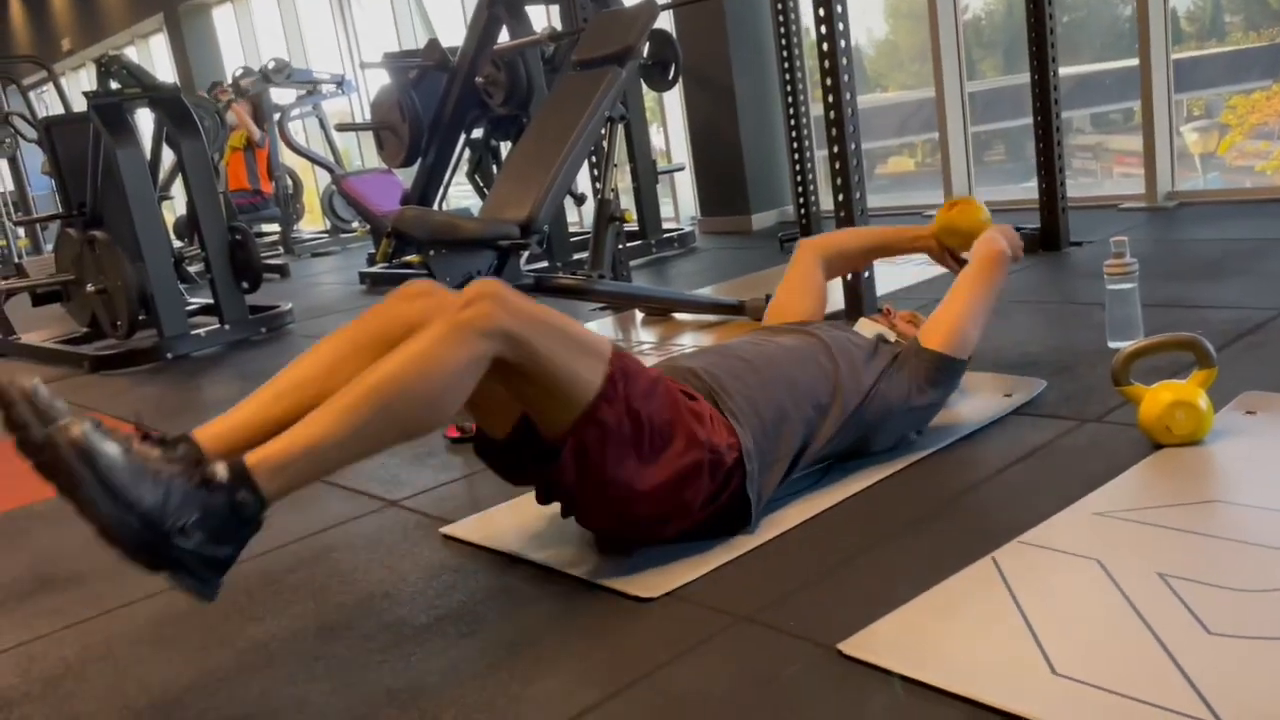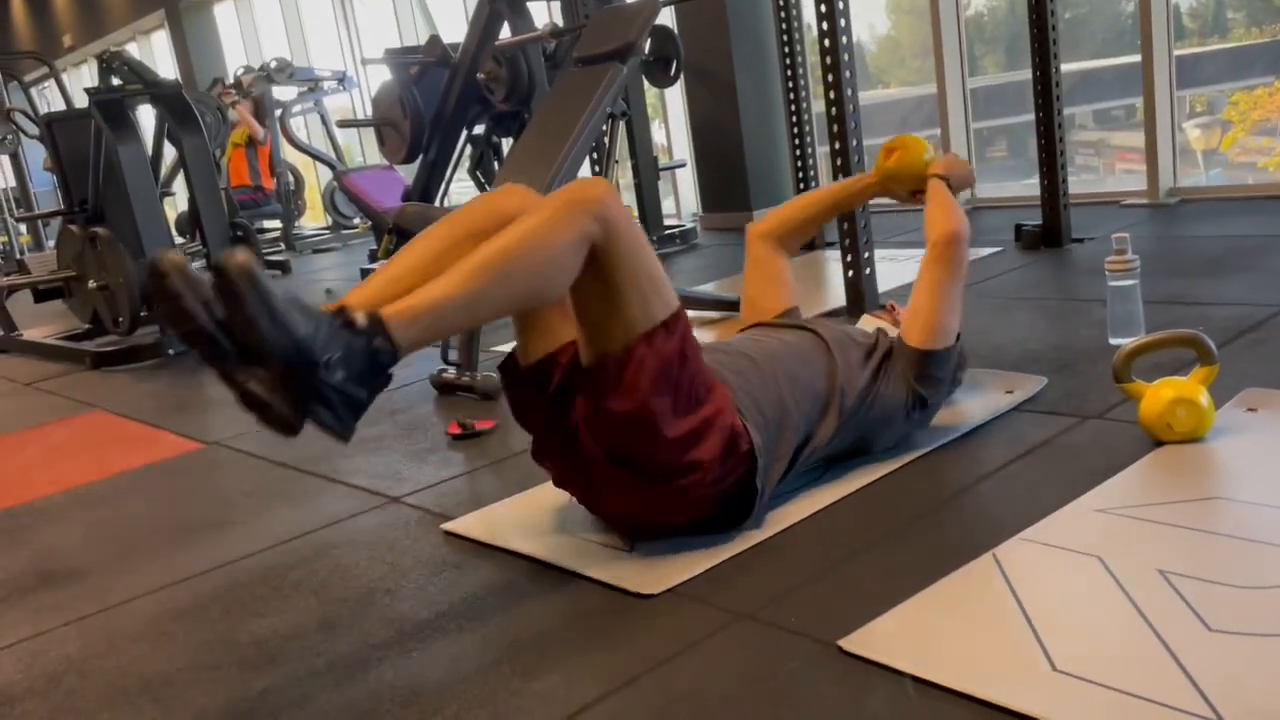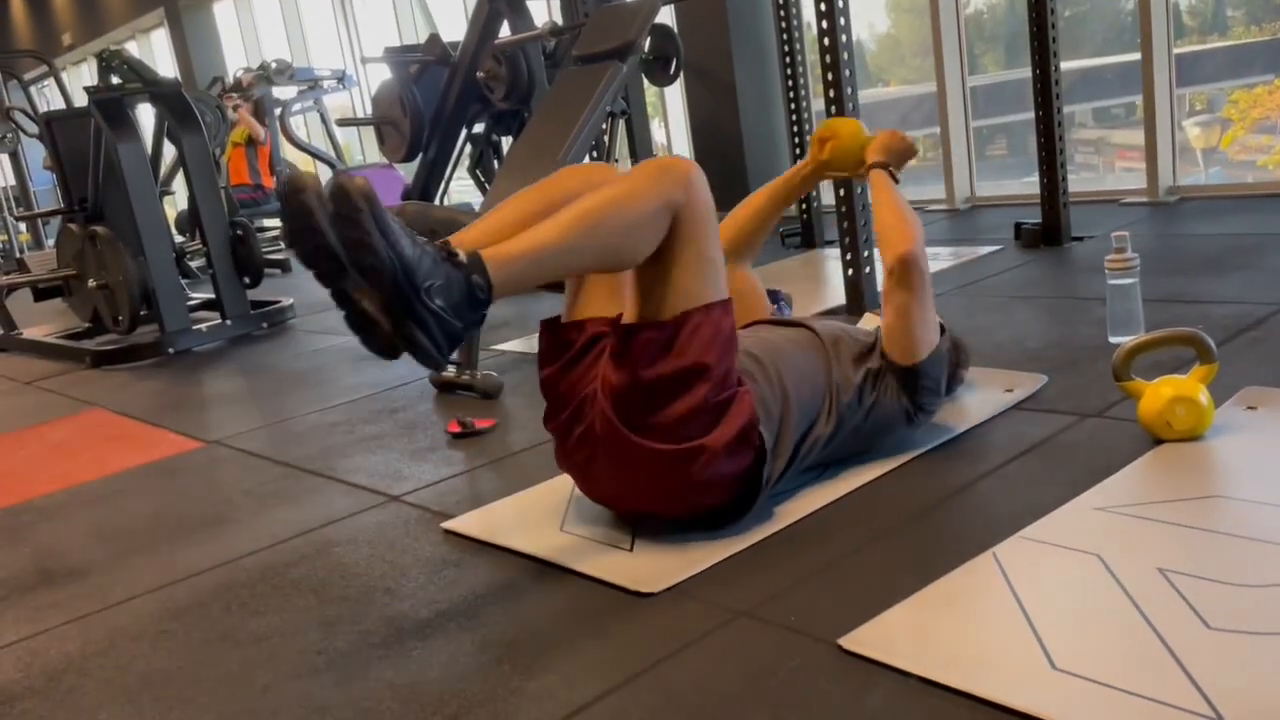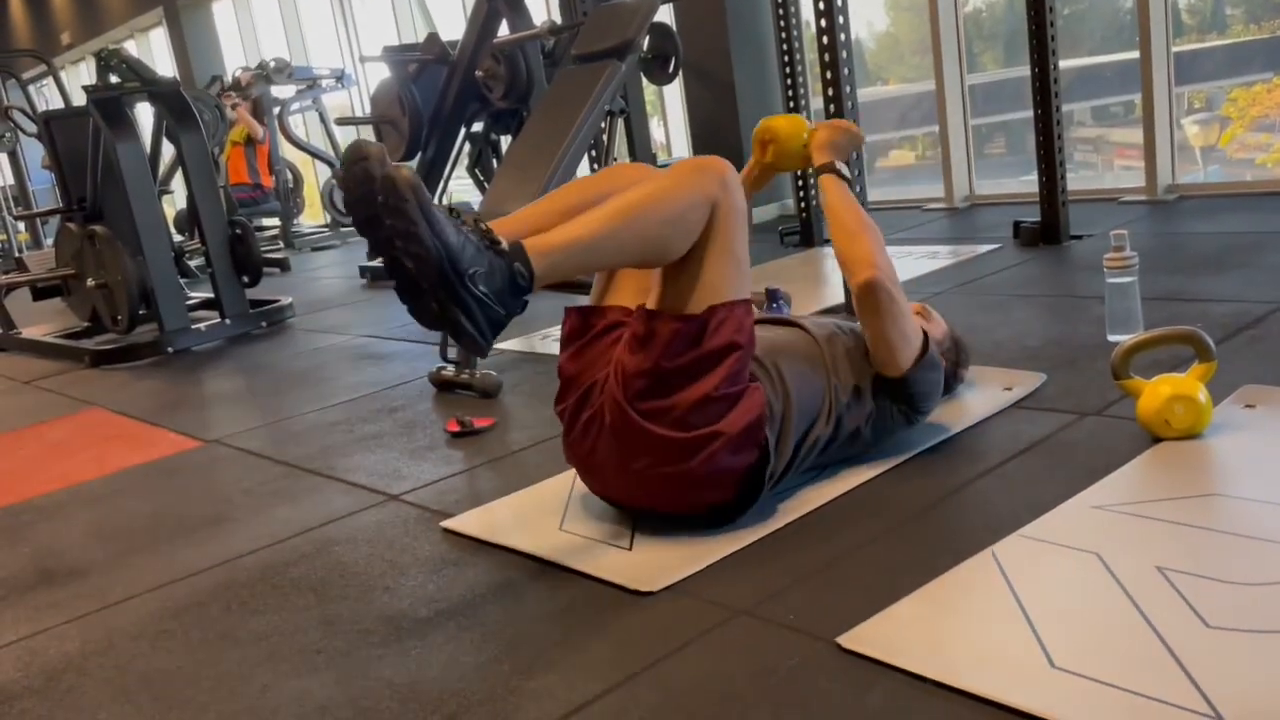
dt=0.2s
person 1, frame 1
left shoulder: (900, 384)
right shoulder: (813, 338)
left elbow: (971, 300)
right elbow: (814, 249)
left wrist: (991, 246)
right wrist: (920, 232)
left hip: (689, 462)
right hip: (620, 424)
left knee: (488, 307)
right knee: (415, 304)
left ankle: (222, 506)
right ankle: (185, 462)
person 1, frame 2
left shoulder: (905, 384)
right shoulder: (800, 337)
left elbow: (948, 253)
right elbow: (768, 234)
left wrist: (937, 187)
right wrist: (872, 181)
left hip: (691, 458)
right hip: (602, 444)
left knee: (592, 202)
right knee: (508, 206)
left ankle: (351, 362)
right ankle: (323, 339)
person 1, frame 3
left shoulder: (908, 383)
right shoulder: (799, 337)
left elbow: (908, 263)
right elbow: (726, 246)
left wrist: (879, 171)
right wrist: (813, 169)
left hip: (692, 447)
right hip: (601, 428)
left knee: (674, 179)
right knee: (597, 181)
left ankle: (455, 296)
right ankle: (435, 283)
person 1, frame 4
left shoulder: (908, 382)
right shoulder: (801, 335)
left elbow: (873, 280)
right elbow: (712, 258)
left wrist: (829, 169)
right wrist: (762, 169)
left hip: (695, 442)
right hip: (607, 420)
left knee: (704, 178)
right knee: (637, 181)
left ankle: (497, 281)
right ankle: (477, 259)
